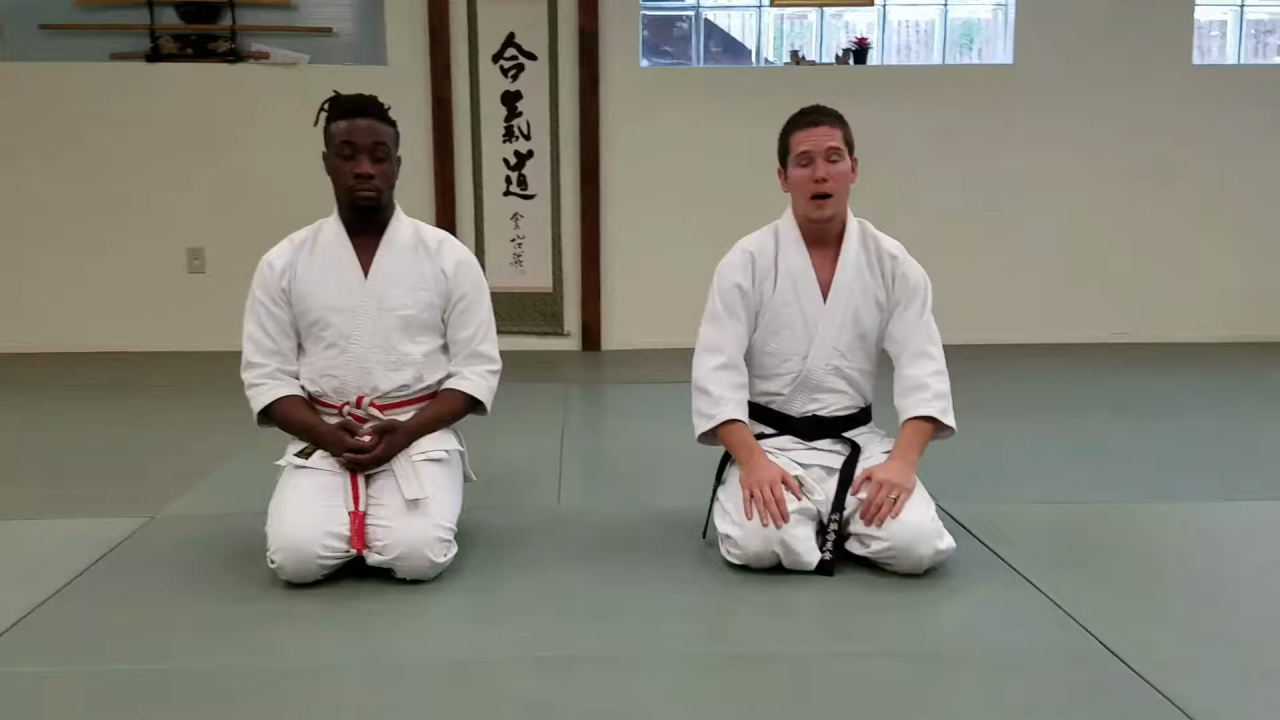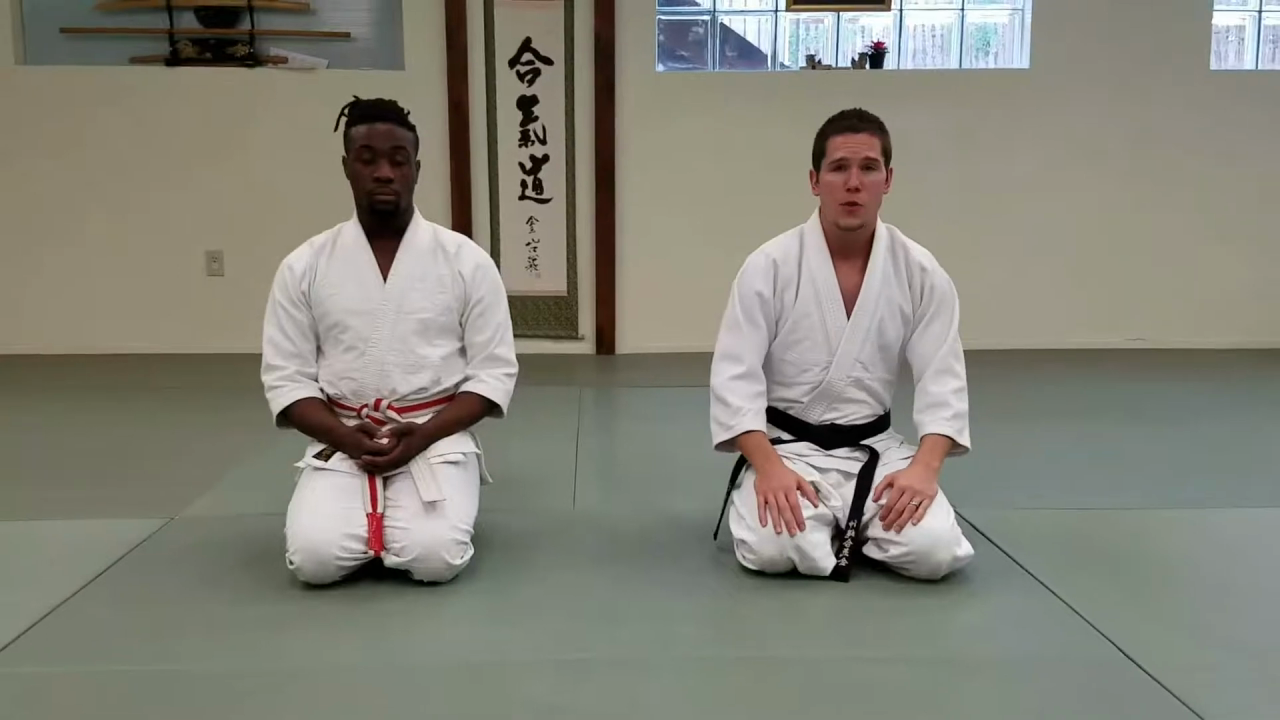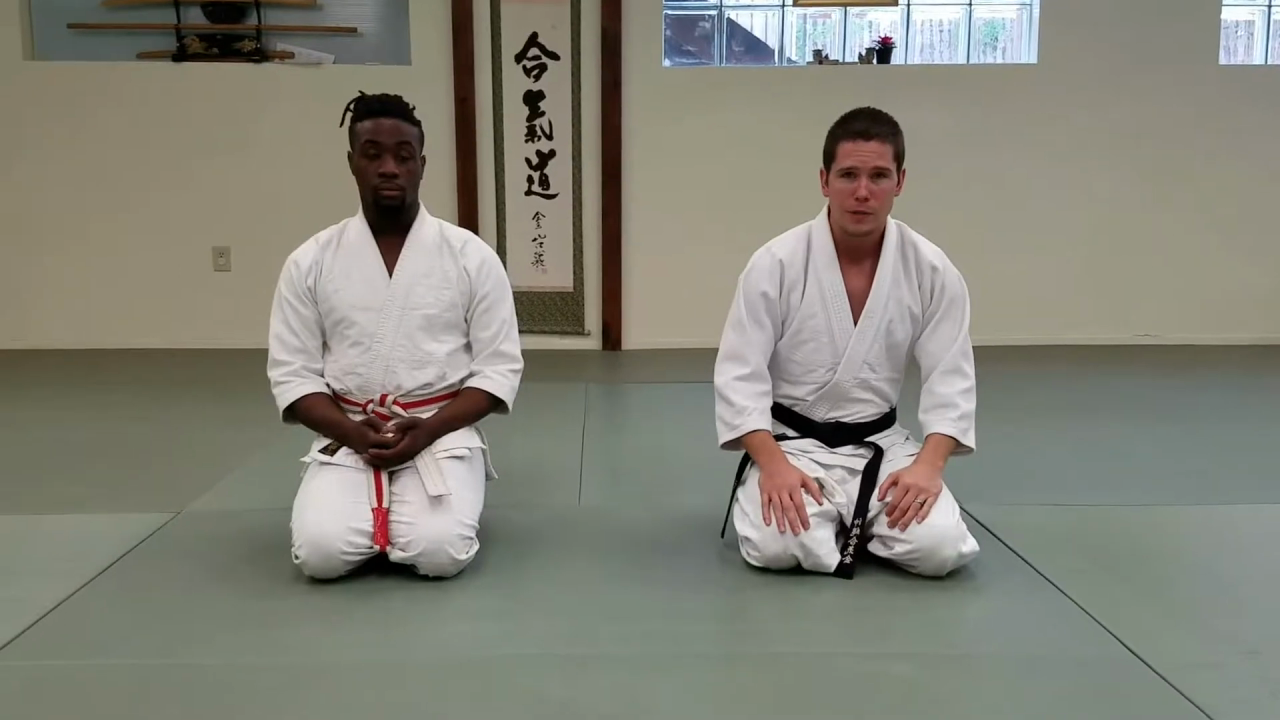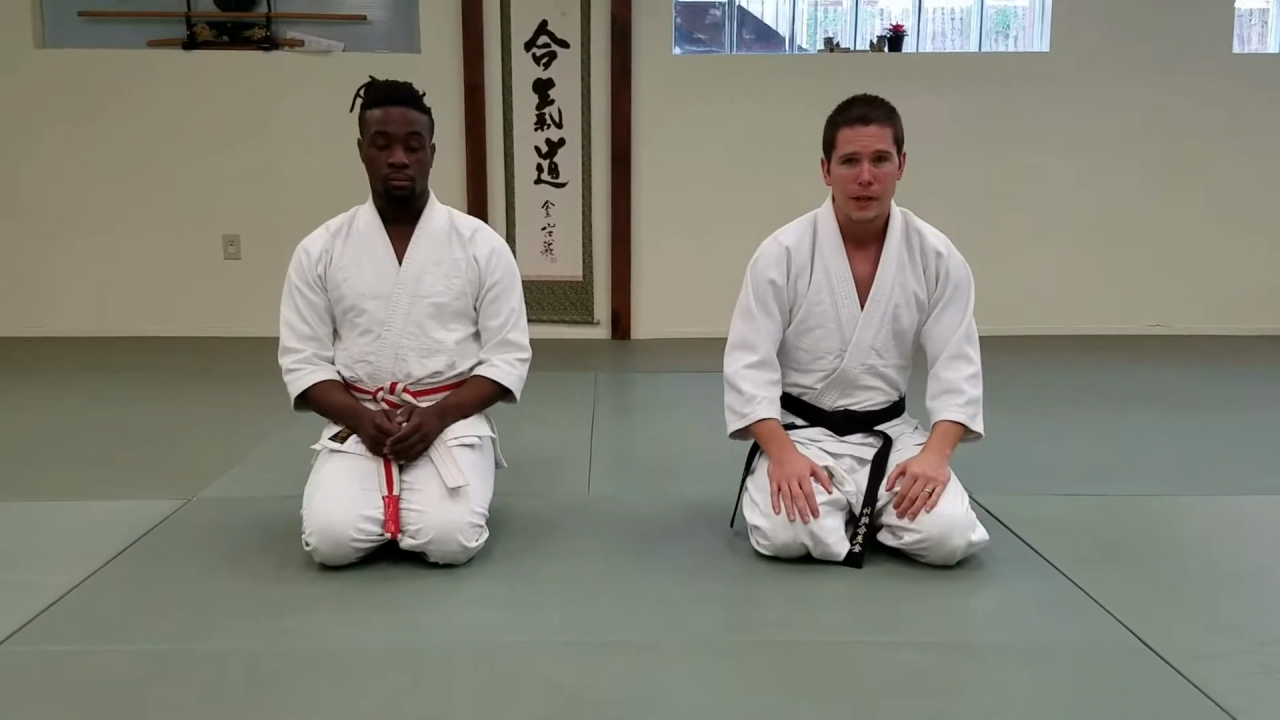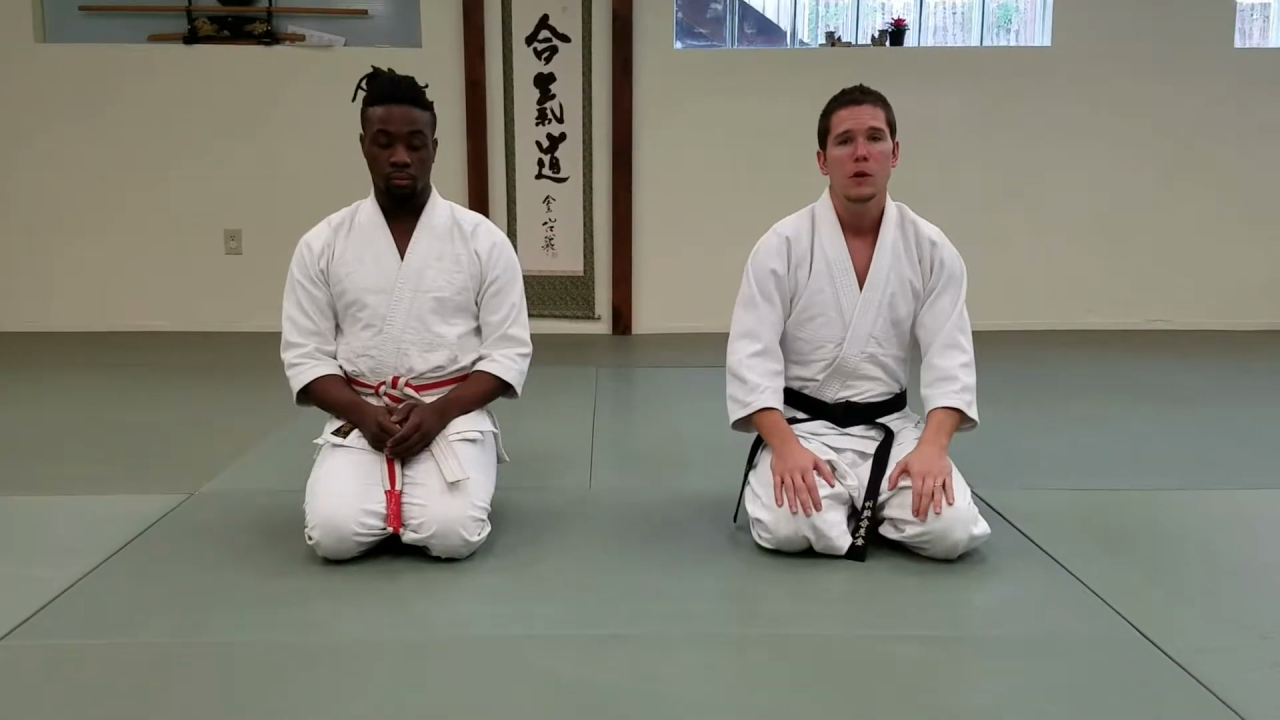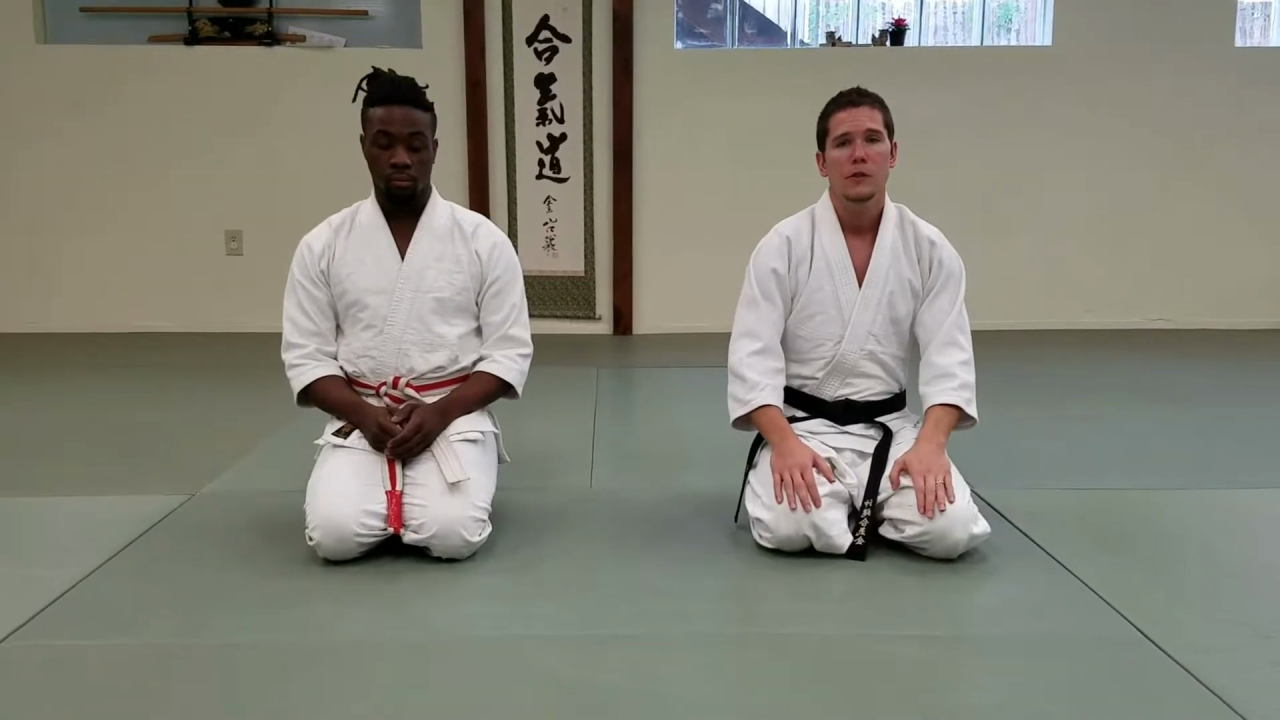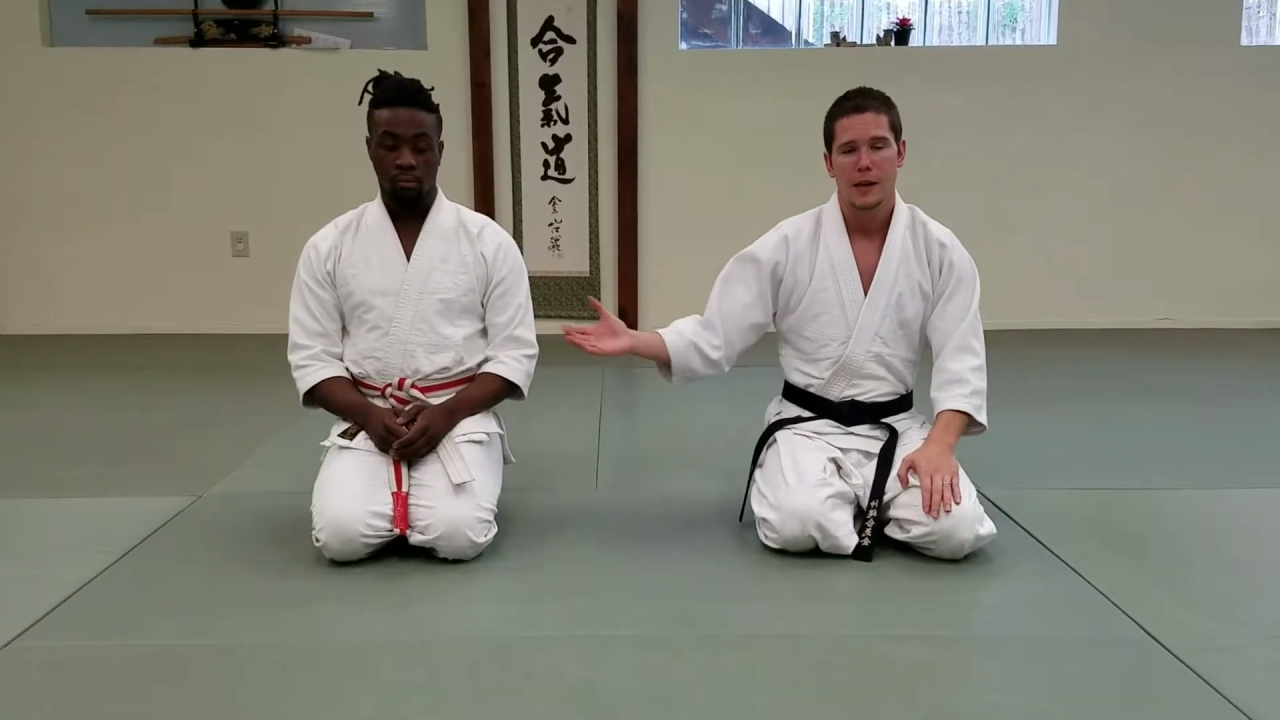
dt=0.4s
person 1, frame 1
left shoulder: (447, 256)
right shoulder: (284, 263)
left elbow: (478, 368)
right elbow: (266, 375)
left wrist: (406, 432)
right wrist: (327, 435)
left hip: (419, 435)
right hip: (322, 440)
left knee: (417, 555)
right knee: (297, 557)
left ankle: (390, 515)
right ankle: (356, 518)
person 1, frame 2
left shoulder: (466, 260)
right shoulder: (304, 266)
left elbow: (494, 371)
right elbow: (286, 377)
left wrist: (424, 435)
right wrist: (346, 437)
left hip: (437, 437)
right hip: (341, 441)
left knee: (433, 555)
right knee: (315, 558)
left ankle: (401, 516)
right ankle: (370, 518)
person 1, frame 3
left shoulder: (471, 256)
right shoulder: (310, 262)
left elbow: (499, 368)
right elbow: (292, 373)
left wrist: (428, 430)
right wrist: (351, 432)
left hip: (442, 432)
right hip: (346, 437)
left knee: (439, 551)
right knee: (321, 553)
left ankle: (413, 511)
right ankle: (376, 516)
person 1, frame 4
left shoulder: (480, 244)
right shoulder: (320, 249)
left elbow: (508, 356)
right elbow: (303, 360)
left wrist: (437, 416)
right wrist: (363, 419)
left hip: (451, 421)
right hip: (357, 424)
left knee: (449, 539)
right knee: (332, 540)
left ankle: (424, 497)
right ankle: (389, 502)
person 1, frame 5
left shoulder: (482, 240)
right shoulder: (322, 244)
left elbow: (508, 352)
right elbow: (305, 355)
left wrist: (438, 412)
right wrist: (365, 415)
left hip: (452, 416)
right hip: (360, 418)
left knee: (452, 534)
right knee: (335, 535)
left ankle: (423, 493)
right ankle: (396, 497)
person 1, frame 6
left shoulder: (482, 240)
right shoulder: (323, 244)
left elbow: (509, 352)
right elbow: (306, 356)
left wrist: (439, 413)
right wrist: (365, 415)
left hip: (454, 414)
right hip: (361, 418)
left knee: (452, 533)
right knee: (335, 535)
left ankle: (434, 489)
right ankle: (391, 495)
person 1, frame 7
left shoulder: (488, 242)
right shoulder: (329, 246)
left elbow: (514, 353)
right elbow: (312, 357)
left wrist: (446, 414)
right wrist: (370, 415)
left hip: (458, 416)
right hip: (367, 418)
left knee: (459, 535)
right knee: (341, 536)
left ankle: (435, 491)
right ankle: (395, 494)
person 2, frame 1
left shoulder: (892, 263)
right shoulder: (747, 261)
left elbow: (923, 371)
right elbow: (716, 372)
left wrist: (902, 459)
right wrist: (752, 460)
left hip: (857, 442)
right hip: (769, 441)
left knee: (916, 544)
right knee: (758, 544)
left ankle: (829, 518)
right ankle: (806, 515)
person 2, frame 2
left shoulder: (921, 272)
right shoulder: (769, 264)
left elbow: (942, 380)
right elbow: (735, 377)
left wrist: (924, 466)
right wrist: (768, 467)
left hip: (875, 448)
right hip: (787, 448)
left knee: (934, 551)
right knee: (773, 549)
left ankle: (847, 525)
right ankle: (839, 525)
person 2, frame 3
left shoulder: (932, 270)
right shoulder: (775, 262)
left elbow: (951, 379)
right elbow: (739, 375)
left wrist: (929, 464)
right wrist: (773, 465)
left hip: (881, 445)
right hip: (791, 442)
left knee: (939, 547)
right knee: (776, 545)
left ankle: (849, 523)
right ankle: (831, 520)
person 2, frame 4
left shoulder: (936, 257)
right shoulder: (782, 252)
left elbow: (957, 366)
right elbow: (748, 363)
left wrist: (936, 454)
right wrist: (782, 454)
left hip: (890, 433)
right hip: (801, 432)
left knee: (948, 536)
right knee: (787, 534)
left ankle: (859, 511)
right ankle: (836, 506)
person 2, frame 5
left shoulder: (930, 248)
right shoulder: (782, 245)
left elbow: (950, 356)
right elbow: (752, 356)
left wrist: (932, 446)
right wrist: (785, 446)
left hip: (891, 427)
right hip: (802, 427)
left knee: (951, 531)
right knee: (790, 527)
left ankle: (860, 504)
right ankle: (837, 498)
person 2, frame 6
left shoulder: (929, 248)
right shoulder: (783, 244)
left elbow: (949, 357)
right elbow: (753, 356)
left wrist: (930, 444)
right wrist: (783, 443)
left hip: (890, 426)
right hip: (803, 424)
left knee: (950, 529)
right knee: (790, 525)
left ankle: (860, 504)
right ankle: (850, 503)
person 2, frame 7
left shoulder: (940, 250)
right shoulder: (785, 245)
left elbow: (961, 359)
right elbow: (711, 335)
left wrist: (939, 446)
right wrist: (630, 340)
left hip: (897, 427)
right hip: (806, 424)
left knee: (956, 533)
right knee: (797, 524)
left ankle: (870, 501)
right ankle: (843, 500)
